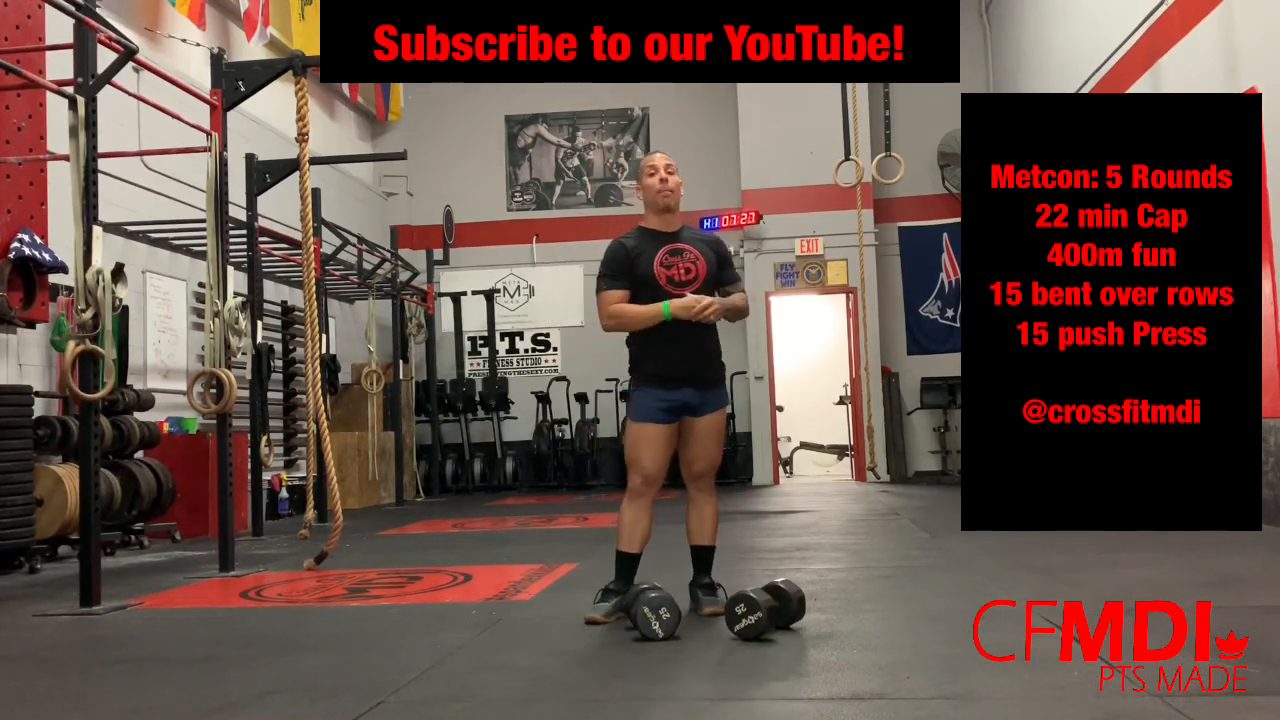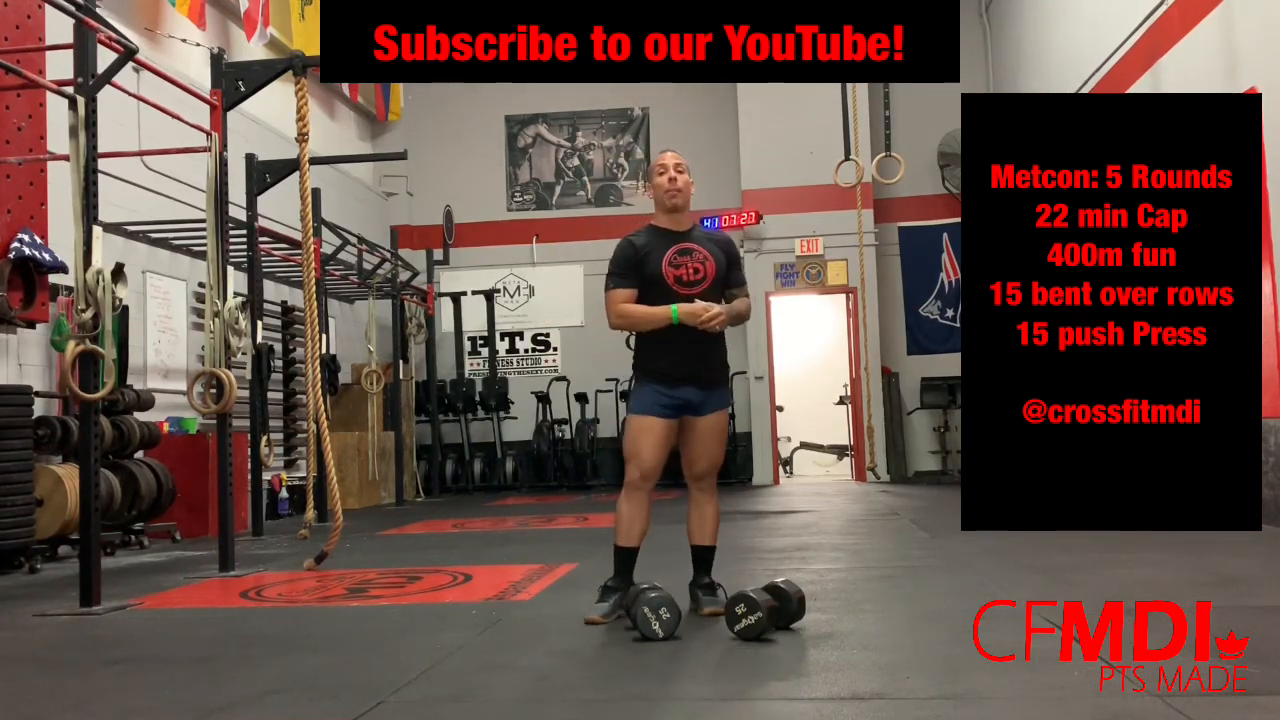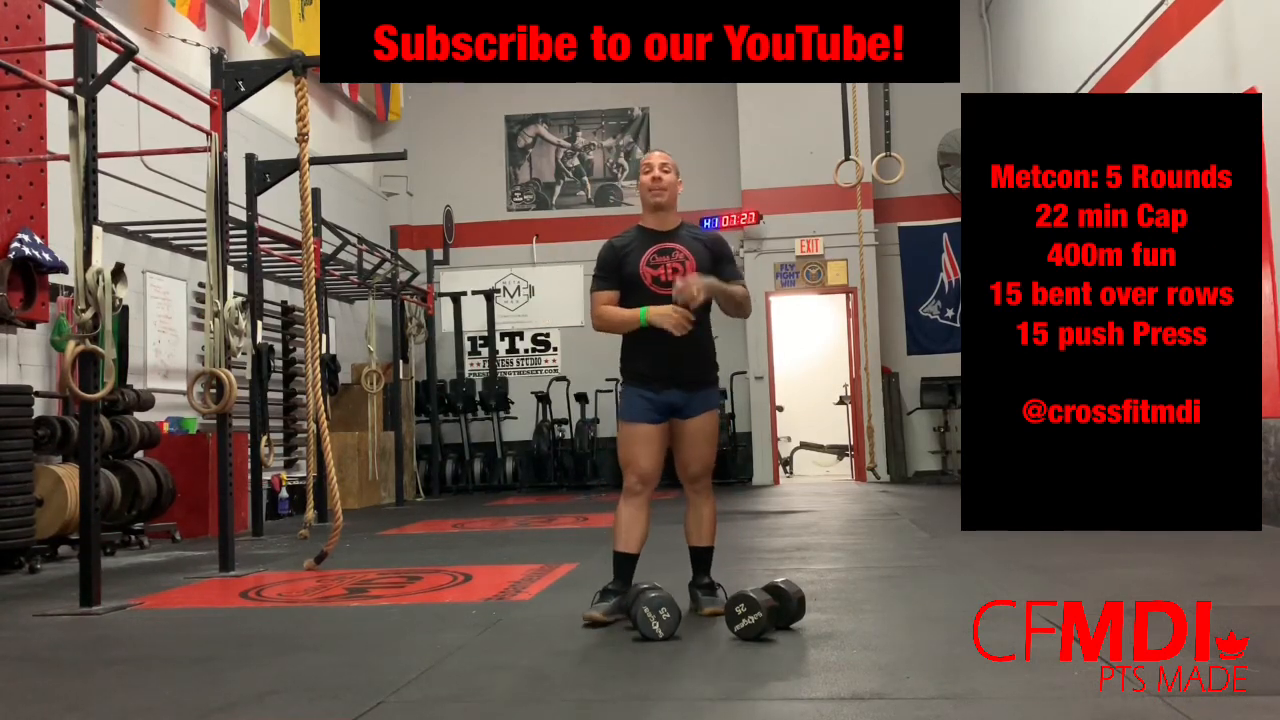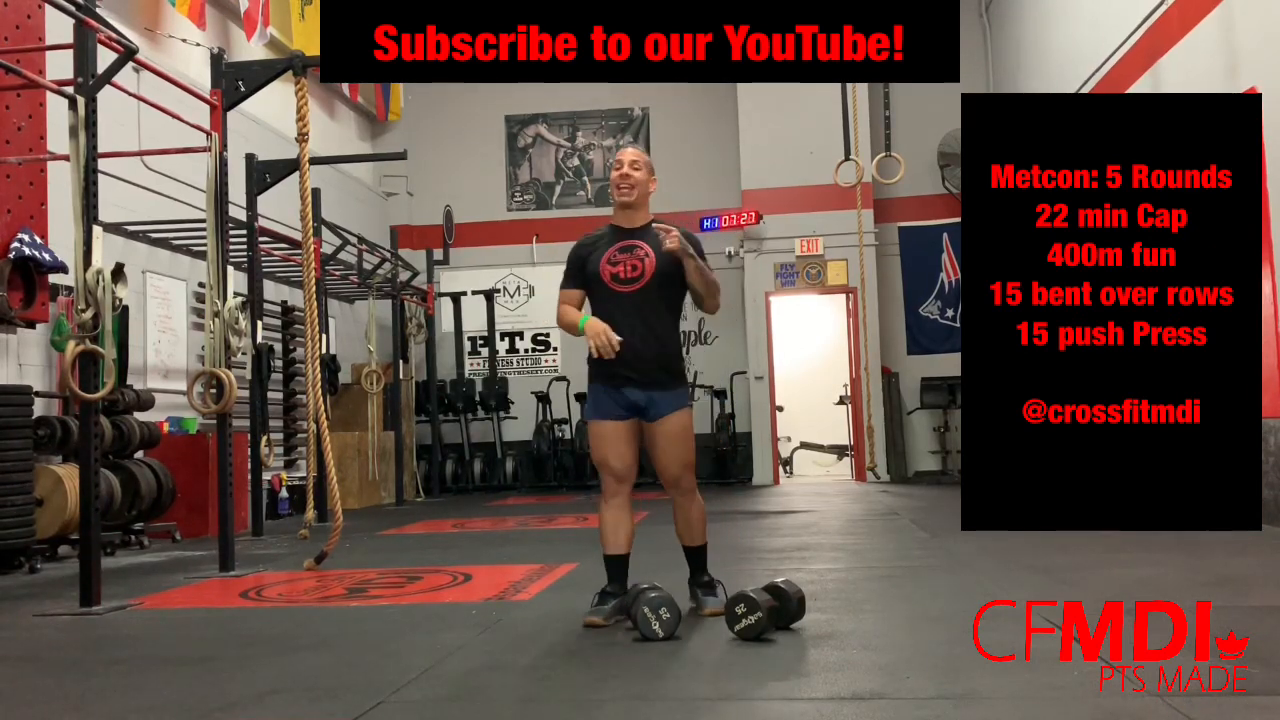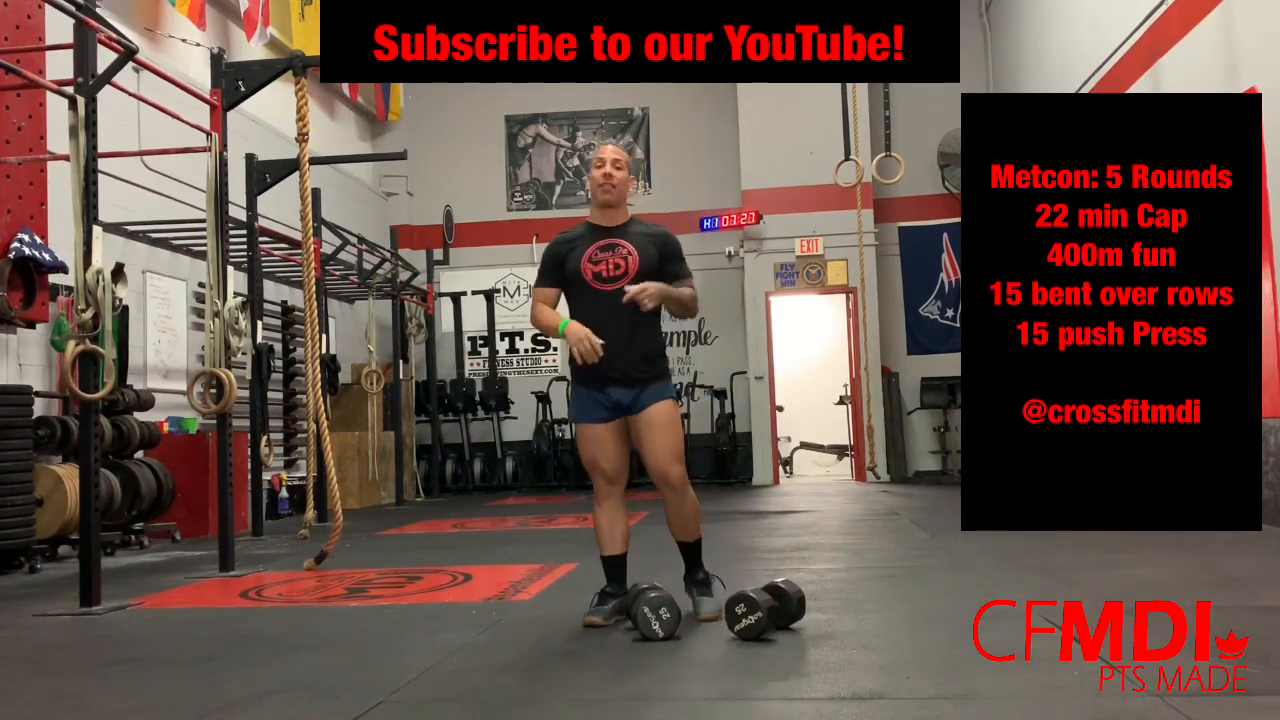
dt=0.3s
person 1, frame 1
left shoulder: (710, 244)
right shoulder: (625, 249)
left elbow: (742, 302)
right elbow: (610, 316)
left wrist: (721, 304)
right wrist: (672, 307)
left hip: (707, 384)
right hip: (653, 387)
left knee: (702, 482)
right knee: (641, 485)
left ankle: (703, 582)
right ankle: (620, 587)
person 1, frame 2
left shoulder: (720, 244)
right shoulder: (634, 247)
left elbow: (743, 302)
right elbow: (617, 314)
left wrist: (726, 312)
right wrist: (681, 312)
left hip: (710, 383)
right hip: (655, 384)
left knee: (703, 481)
right knee: (638, 480)
left ankle: (702, 581)
right ankle: (618, 584)
person 1, frame 3
left shoulder: (709, 242)
right shoulder: (618, 249)
left elbow: (743, 304)
right elbow: (600, 315)
left wrist: (711, 287)
right wrist: (650, 314)
left hip: (698, 385)
right hip: (642, 386)
left knee: (698, 483)
right knee: (636, 485)
left ankle: (702, 582)
right ankle: (618, 588)
person 1, frame 4
left shoulder: (676, 240)
right shoulder: (587, 248)
left elbow: (711, 304)
right elbow: (566, 309)
left wrist: (687, 257)
right wrist: (588, 322)
left hip: (665, 384)
right hip: (608, 386)
left knee: (681, 483)
right knee: (615, 485)
left ankle: (700, 578)
right ankle: (615, 590)
person 1, frame 5
left shoulder: (658, 240)
right shoulder: (563, 246)
left elbow: (690, 307)
right elbow: (539, 309)
left wrist: (665, 291)
right wrist: (568, 325)
left hip: (650, 381)
right hip: (592, 387)
left knee: (672, 478)
right knee: (607, 486)
left ankle: (697, 574)
right ankle: (615, 590)
